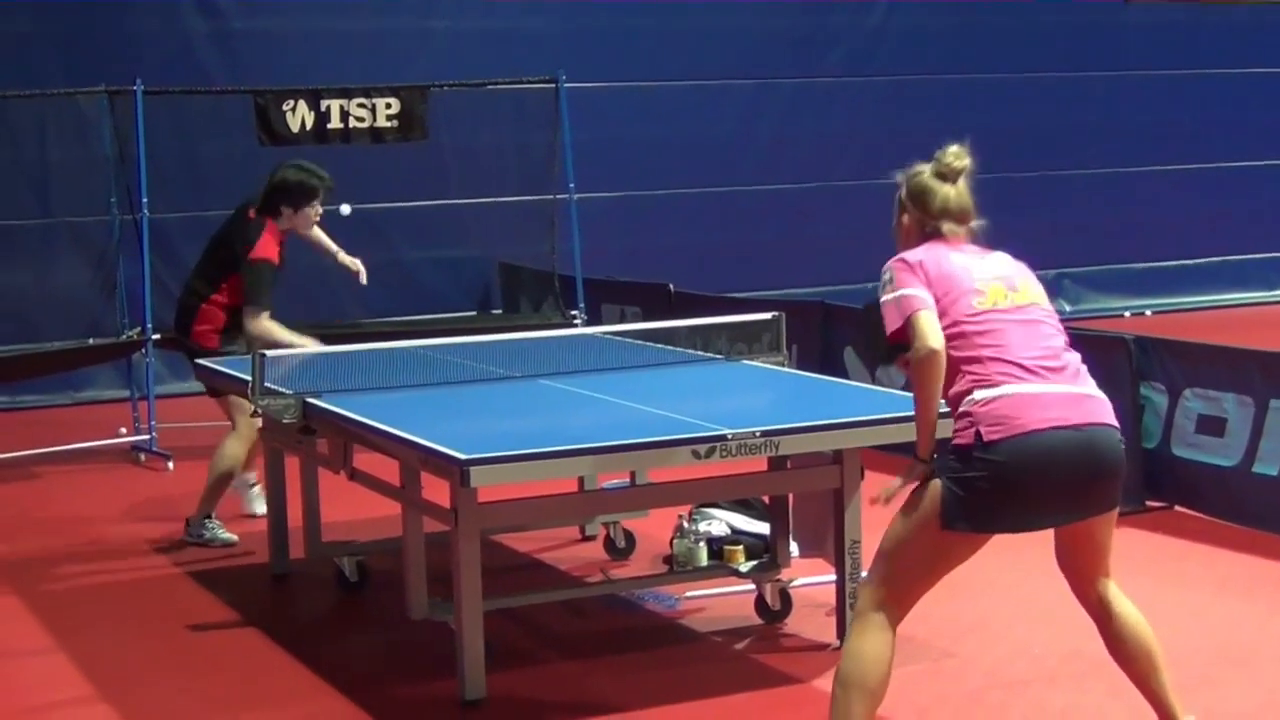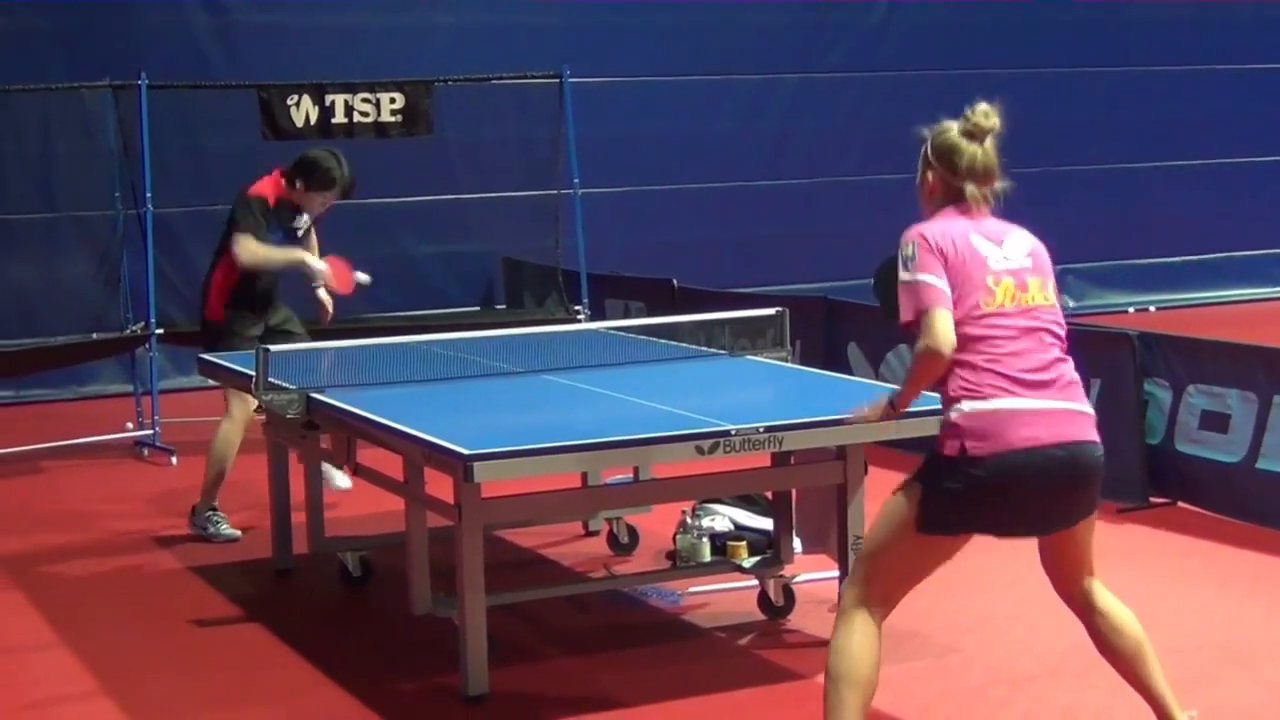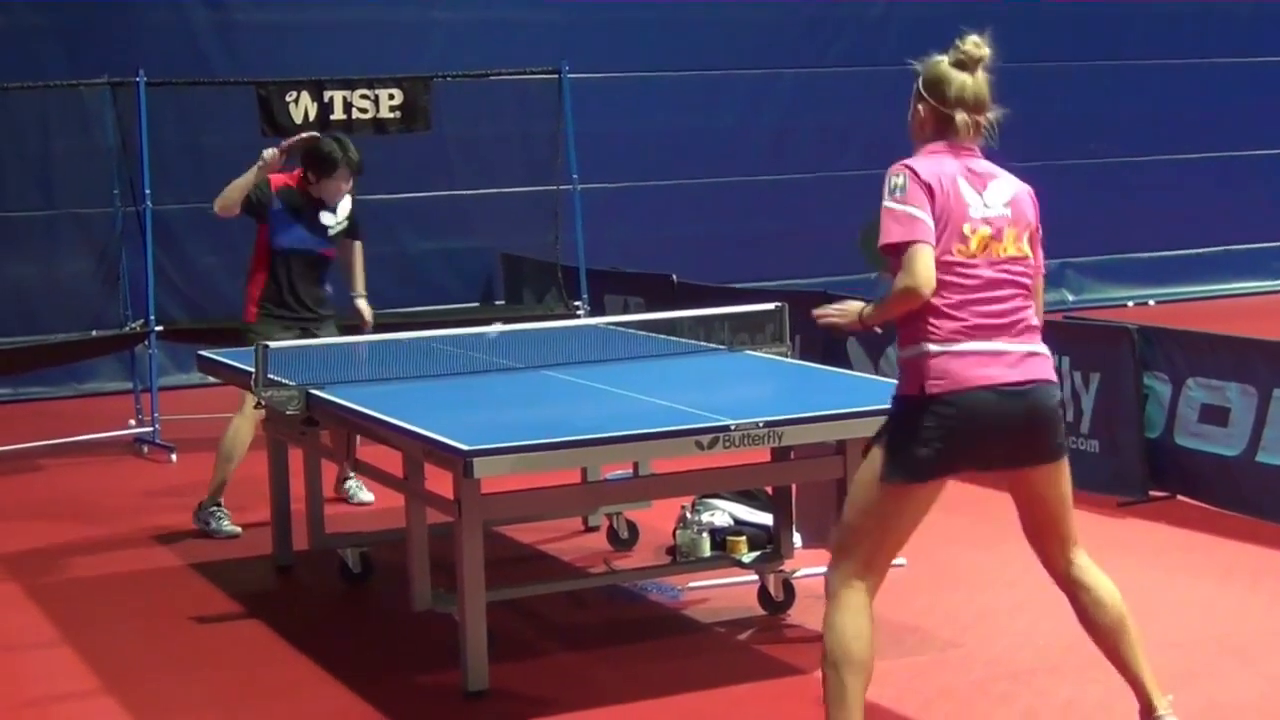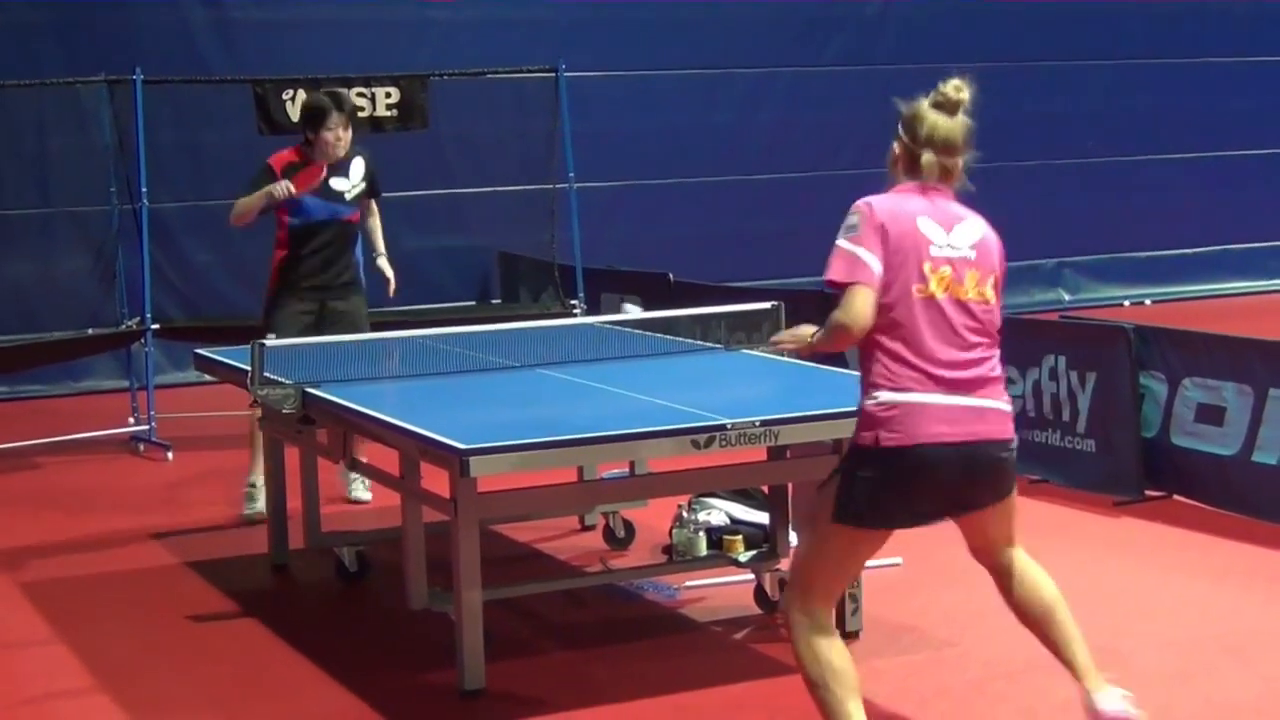
dt=0.2s
person 1, frame 1
left shoulder: (908, 265)
right shoulder: (1012, 265)
left elbow: (929, 351)
left wrist: (923, 451)
left hip: (1007, 442)
right hip: (1095, 433)
left knee: (877, 604)
right knee: (1096, 588)
person 1, frame 2
left shoulder: (931, 237)
right shoulder: (1032, 247)
left elbow: (939, 347)
left wrist: (894, 402)
left hip: (983, 447)
right hip: (1076, 442)
left knee: (861, 604)
right knee: (1082, 588)
person 1, frame 3
left shoulder: (916, 173)
right shoulder: (1020, 190)
left elbow: (918, 283)
left wrist: (866, 314)
left hip: (946, 394)
right hip: (1031, 391)
left knee: (852, 577)
right knee: (1066, 557)
person 1, frame 4
left shoulder: (875, 213)
right shoulder: (981, 232)
left elbow: (854, 321)
left wrist: (816, 340)
left hip: (900, 443)
right hip: (988, 437)
left knee: (806, 604)
right knee: (1004, 555)
person 2, frame 1
left shoulder: (271, 215)
right shoulder: (261, 253)
left elbow: (306, 227)
right elbow: (255, 325)
left wrist: (342, 258)
right wrist: (304, 344)
left hip: (234, 321)
right hip: (209, 330)
right knee: (249, 424)
left ankle: (245, 478)
right ankle: (200, 521)
person 2, frame 2
left shoulder: (306, 204)
right shoulder: (260, 197)
right elbow: (244, 255)
left wrist: (319, 285)
right wrist: (300, 256)
left hip: (268, 307)
right hip: (230, 313)
right knee: (242, 409)
left ankle: (316, 462)
right ankle: (204, 510)
person 2, frame 3
left shoulder: (345, 201)
right shoulder: (279, 190)
left elbow: (353, 245)
right elbow: (222, 209)
left wrist: (359, 294)
right wrist: (263, 166)
left hip: (317, 314)
right hip: (269, 315)
right knee: (254, 406)
left ankle: (346, 475)
right ankle: (212, 504)
person 2, frame 4
left shoulder: (359, 164)
right shoulder: (282, 167)
left elbow: (369, 209)
right elbow: (237, 218)
left wrist: (381, 256)
right wrist: (269, 194)
left hip: (345, 288)
right hip: (292, 291)
left ankle: (351, 469)
right ankle: (256, 482)
